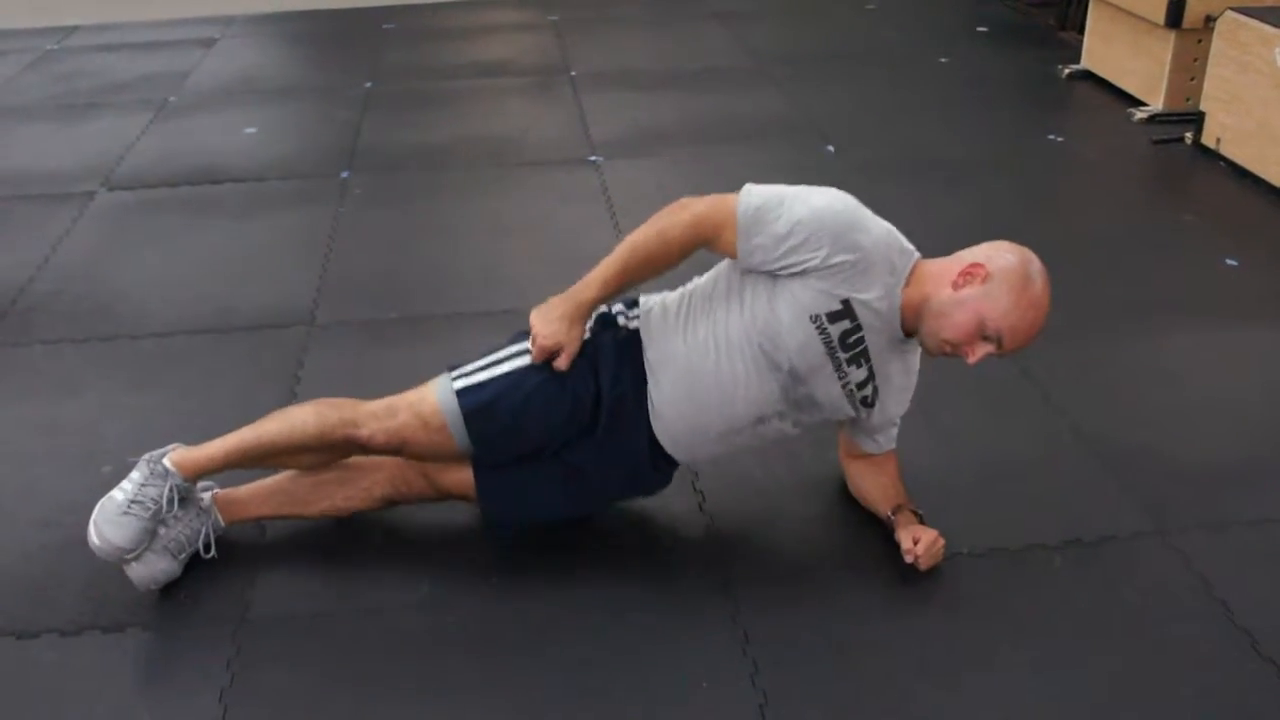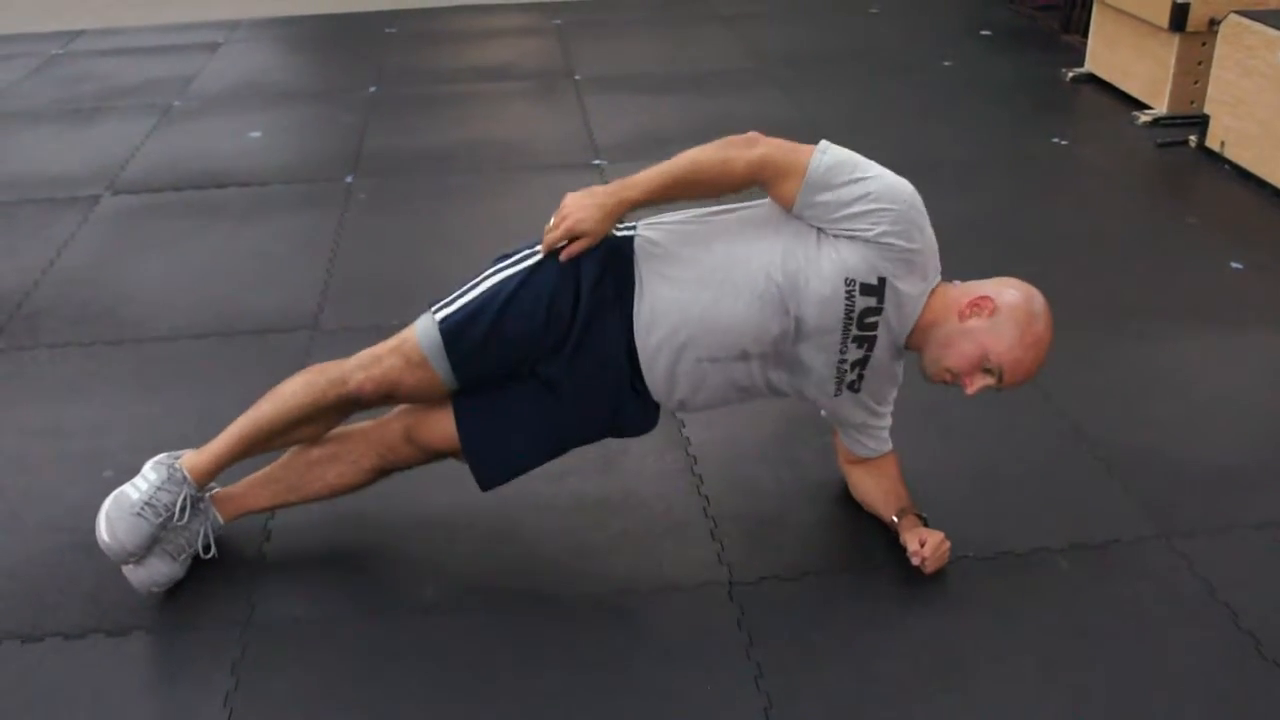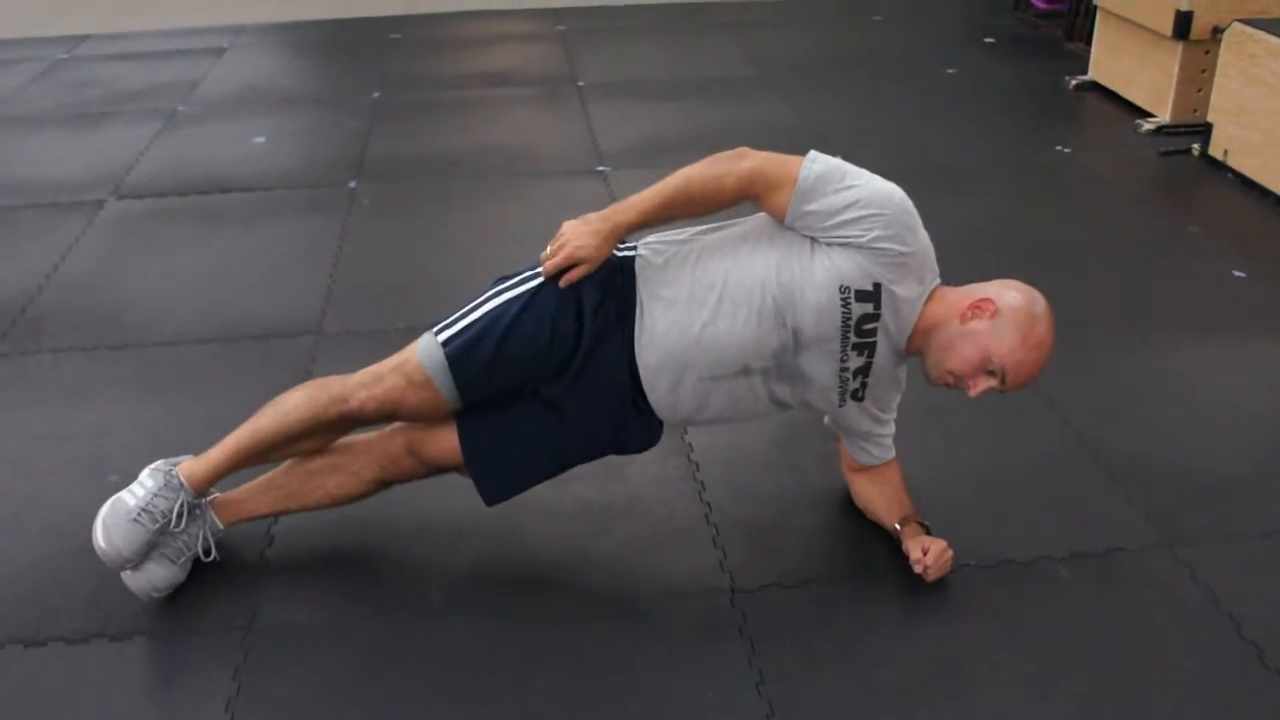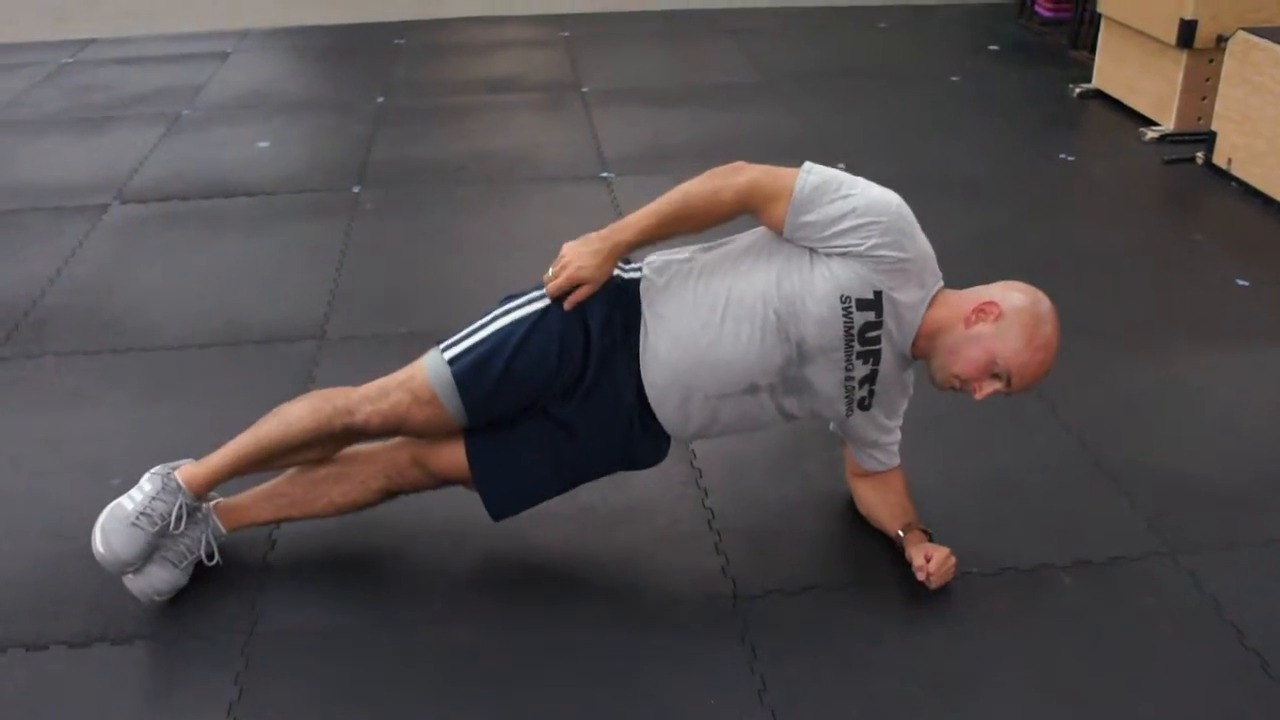
dt=0.4s
person 1, frame 1
left shoulder: (894, 377)
right shoulder: (849, 239)
left elbow: (864, 455)
right elbow: (693, 218)
left wrist: (905, 520)
right wrist: (577, 299)
left hip: (635, 455)
right hip: (612, 366)
left knee: (422, 477)
right knee: (395, 427)
left ankle: (208, 517)
right ankle: (179, 472)
person 1, frame 2
left shoulder: (873, 373)
right shoulder: (895, 220)
left elbow: (863, 457)
right elbow: (760, 153)
left wrist: (908, 522)
right wrist: (616, 195)
left hip: (619, 389)
right hip: (601, 286)
left knee: (416, 439)
right knee: (379, 377)
left ankle: (209, 515)
right ankle: (188, 474)
person 1, frame 3
left shoulder: (879, 380)
right shoulder: (890, 227)
left elbow: (866, 463)
right elbow: (750, 167)
left wrist: (912, 530)
right wrist: (611, 218)
left hip: (621, 405)
right hip: (603, 305)
left knee: (415, 452)
right knee: (378, 395)
left ankle: (207, 520)
right ankle: (186, 482)
person 1, frame 4
left shoulder: (887, 386)
right shoulder: (887, 233)
left elbow: (870, 470)
right elbow: (744, 182)
left wrist: (914, 536)
right wrist: (608, 239)
left hip: (632, 424)
right hip: (610, 328)
left knee: (421, 466)
right knee: (389, 409)
left ankle: (209, 526)
right ankle: (186, 484)
